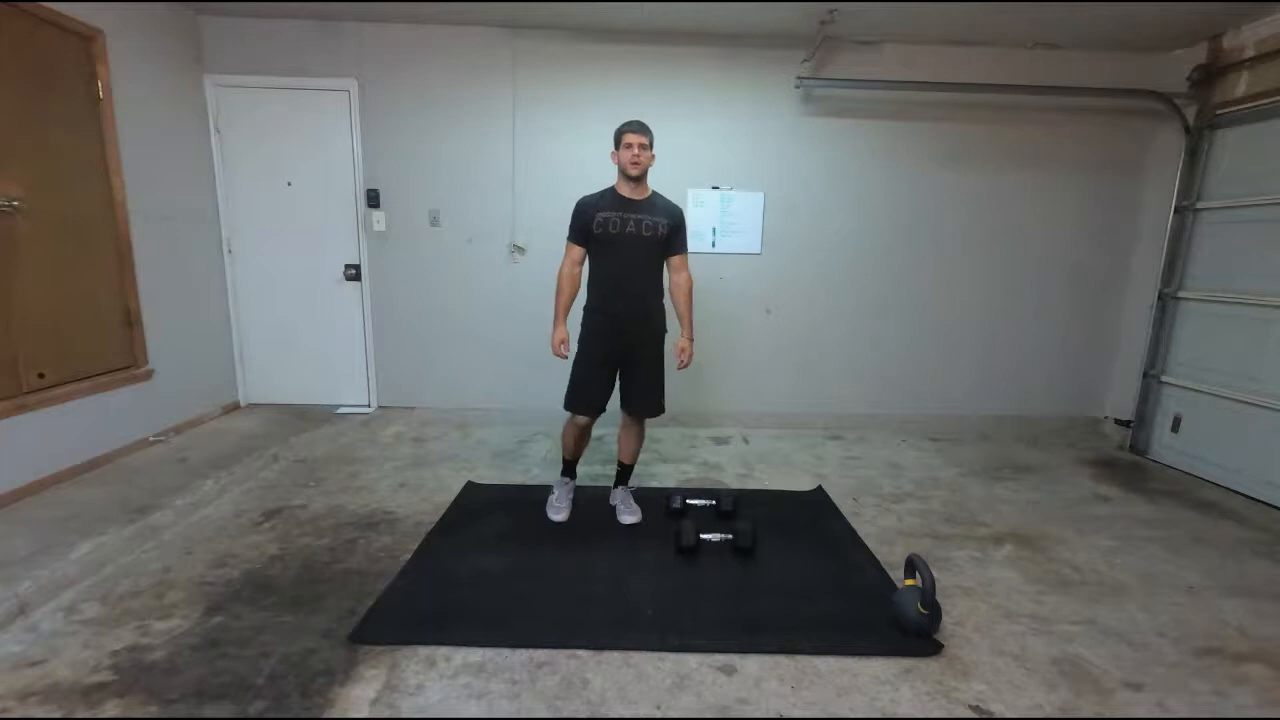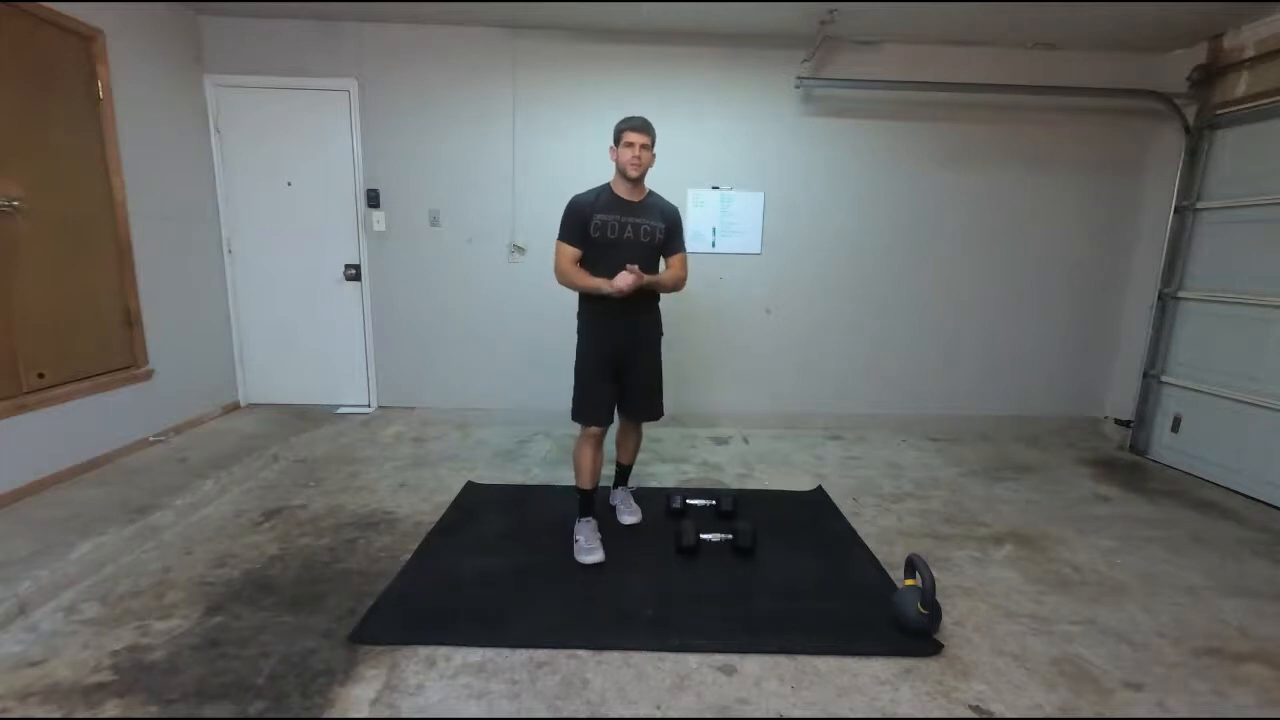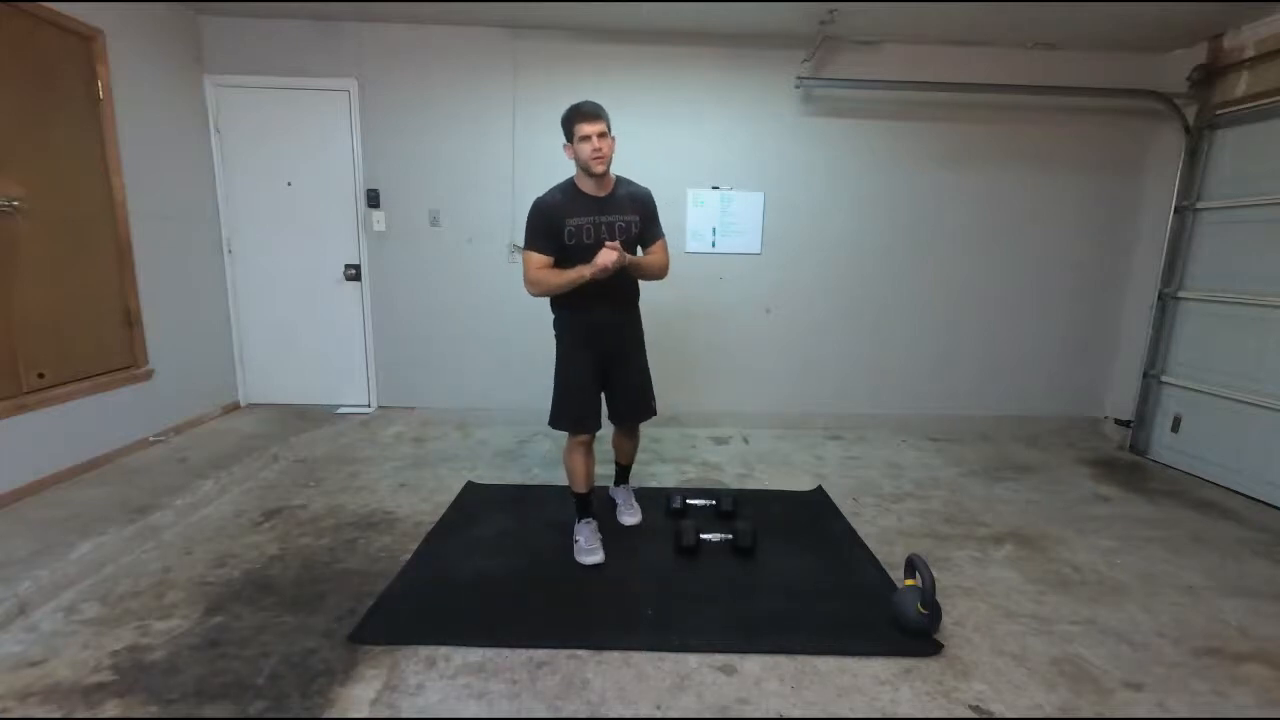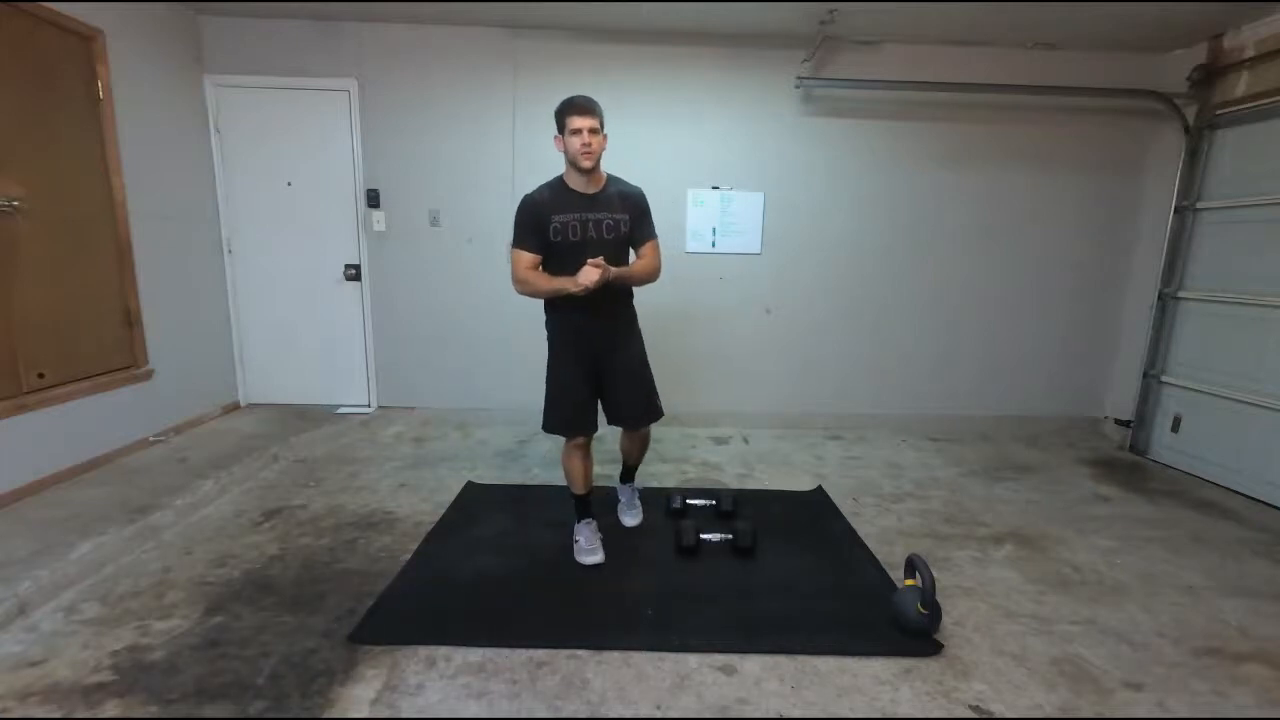
dt=0.7s
person 1, frame 1
left shoulder: (669, 213)
right shoulder: (590, 207)
left elbow: (679, 275)
right elbow: (571, 266)
left wrist: (686, 331)
right wrist: (559, 322)
left hip: (647, 332)
right hip: (598, 329)
left knee: (636, 414)
right knee: (582, 416)
left ankle: (621, 488)
right ankle: (566, 479)
person 1, frame 2
left shoulder: (666, 212)
right shoulder: (584, 205)
left elbow: (678, 275)
right elbow: (564, 269)
left wrist: (644, 281)
right wrist: (609, 285)
left hip: (644, 332)
right hip: (597, 332)
left knee: (633, 418)
right knee: (593, 427)
left ankle: (621, 489)
right ankle: (585, 518)
person 1, frame 3
left shoulder: (638, 198)
right shoulder: (550, 207)
left elbow: (660, 264)
right elbow: (534, 280)
left wrist: (625, 260)
right wrist: (590, 268)
left hip: (626, 332)
right hip: (576, 338)
left knee: (629, 421)
right knee: (580, 433)
left ankle: (621, 486)
right ankle: (584, 519)
person 1, frame 4
left shoulder: (630, 197)
right shoulder: (537, 204)
left elbow: (651, 266)
right elbow: (522, 278)
left wrist: (610, 273)
right wrist: (572, 282)
left hip: (621, 333)
right hip: (569, 339)
left knee: (638, 424)
right knee: (577, 436)
left ankle: (627, 485)
right ankle: (584, 521)
